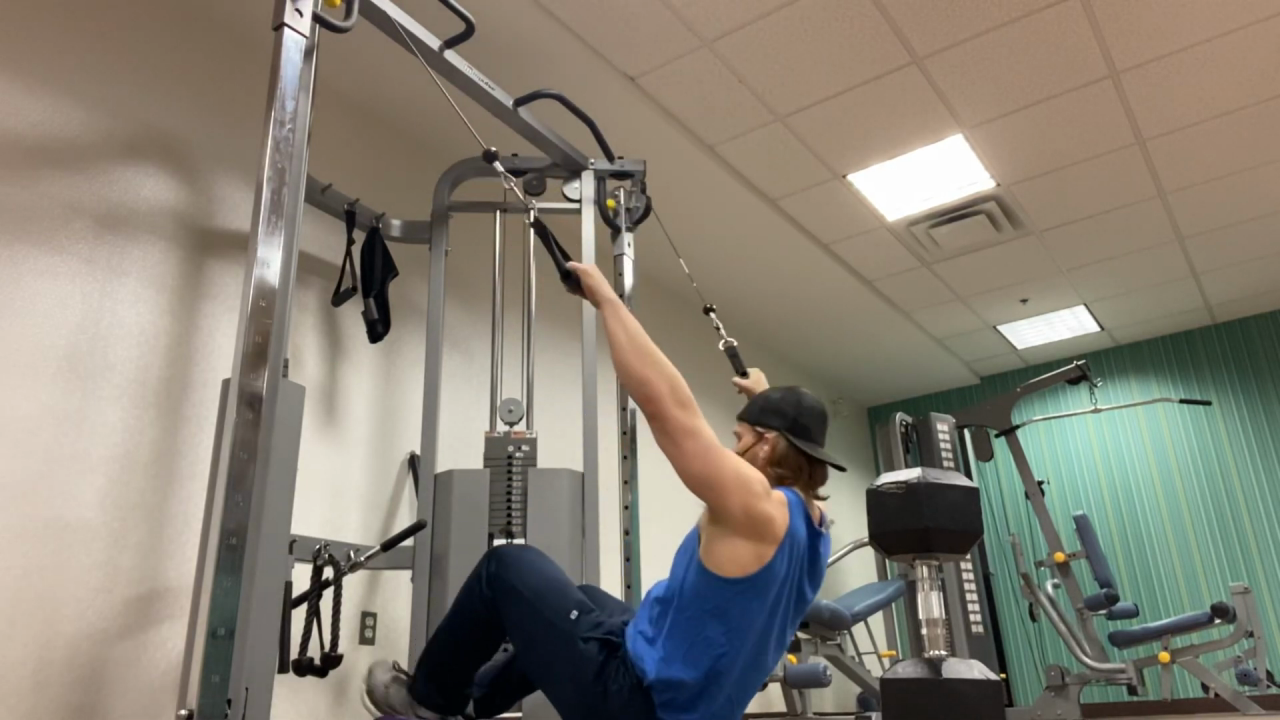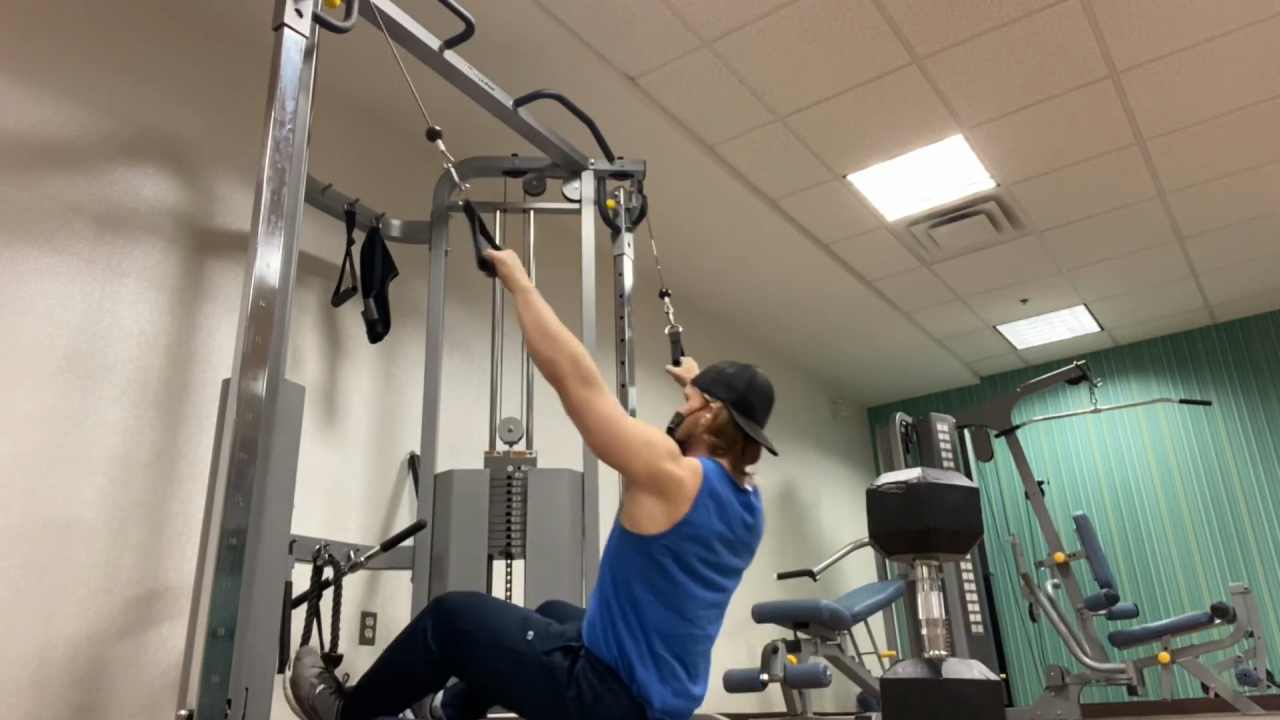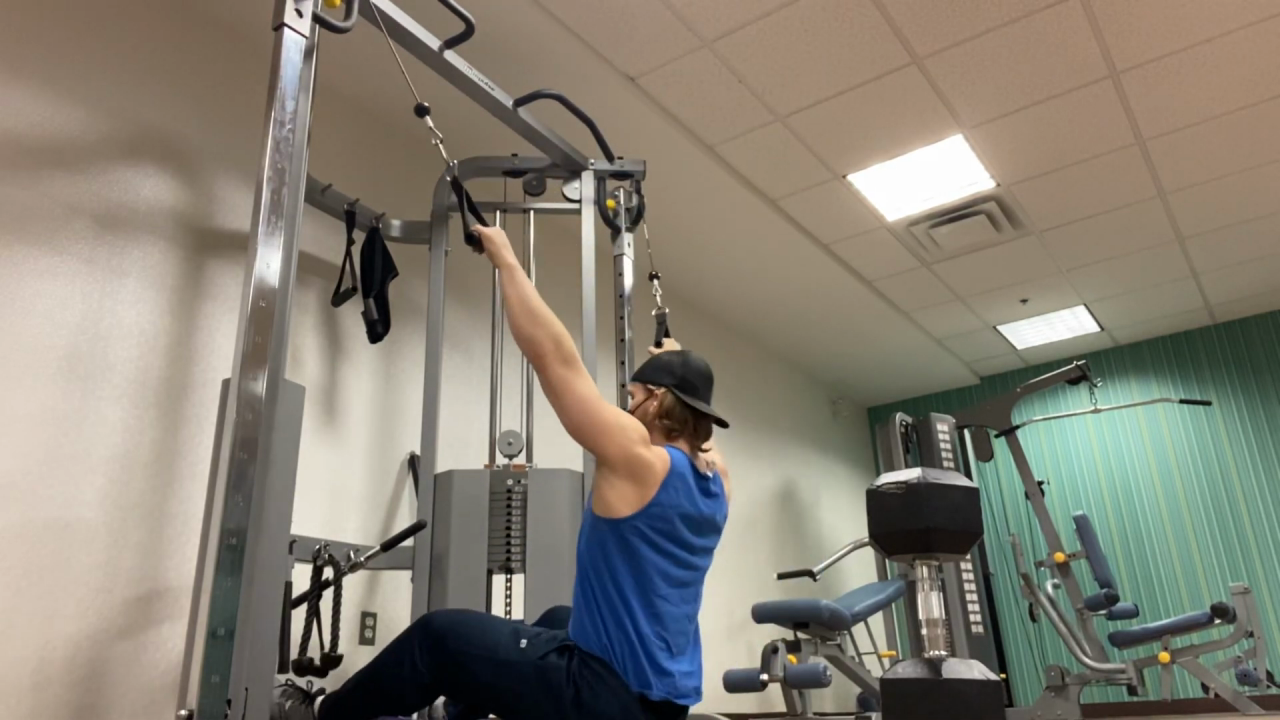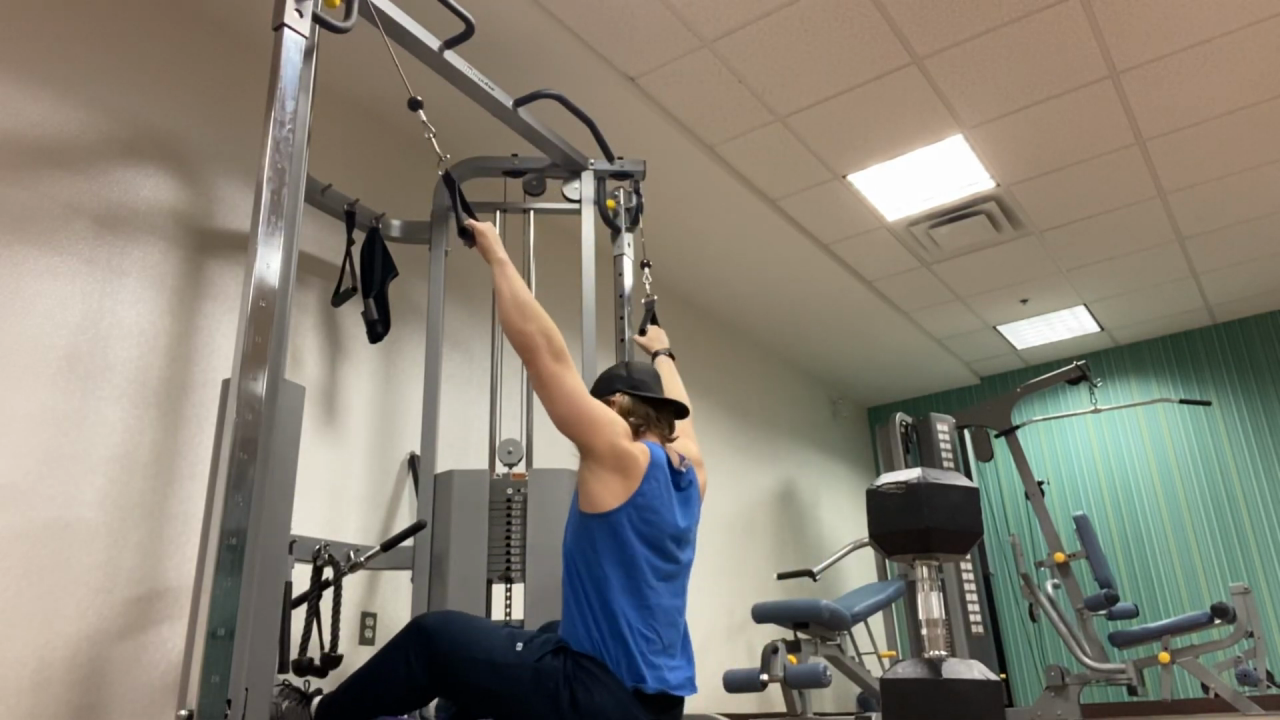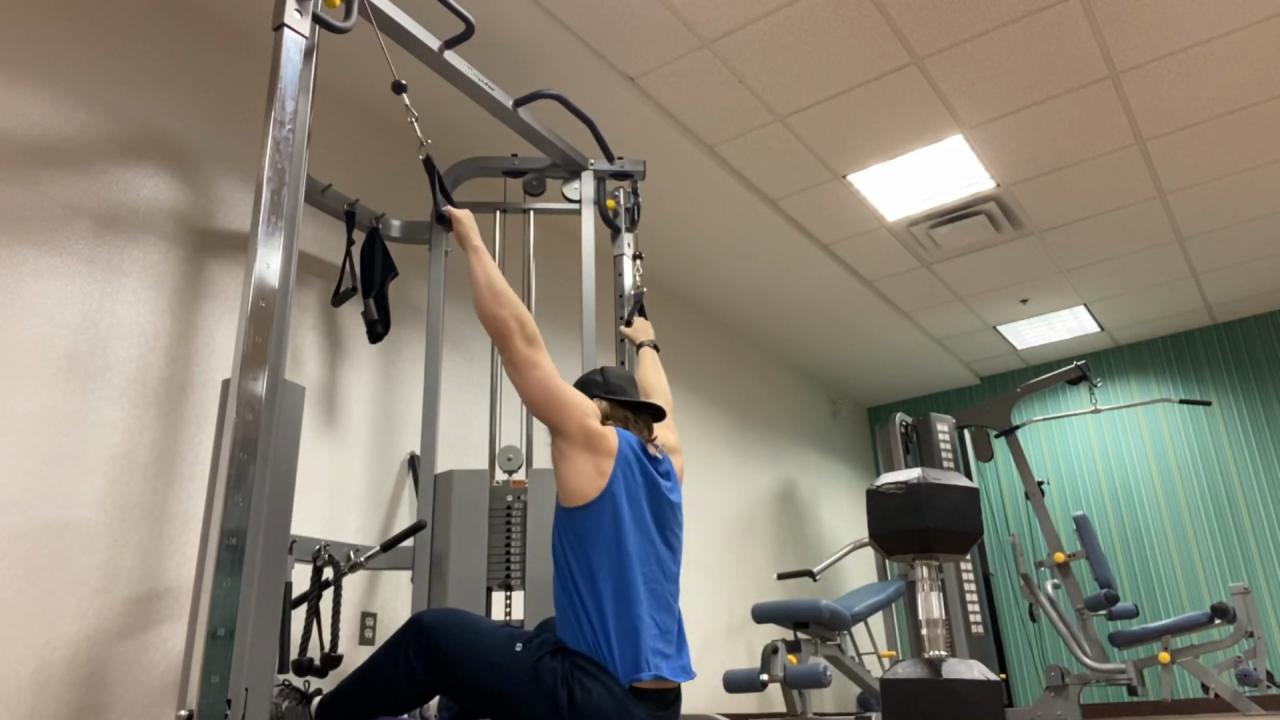
dt=0.5s
person 1, frame 1
left shoulder: (756, 508)
right shoulder: (810, 522)
left elbow: (663, 401)
right elbow: (789, 445)
left wrist: (605, 296)
right wrist: (762, 395)
left knee: (507, 568)
right knee: (584, 602)
person 1, frame 2
left shoulder: (672, 474)
right shoulder: (746, 498)
left elbow: (573, 378)
right elbow: (722, 423)
left wrist: (520, 284)
right wrist: (695, 379)
left knee: (454, 616)
right knee: (556, 617)
person 1, frame 3
left shoulder: (638, 459)
right shoulder: (714, 480)
left elbow: (554, 357)
right elbow: (693, 414)
left wrist: (505, 259)
right wrist: (675, 360)
left knee: (441, 635)
right knee: (558, 625)
person 1, frame 4
left shoulder: (619, 454)
right shoulder: (688, 468)
left elbow: (543, 351)
right elbow: (676, 410)
left wrist: (497, 255)
right wrist: (661, 353)
left knee: (435, 636)
right knee: (548, 641)
person 1, frame 5
left shoulder: (597, 444)
right shoulder: (664, 457)
left elbow: (519, 339)
right elbow: (656, 403)
left wrist: (472, 242)
right wrist: (646, 345)
left knee: (432, 634)
right knee: (549, 636)
